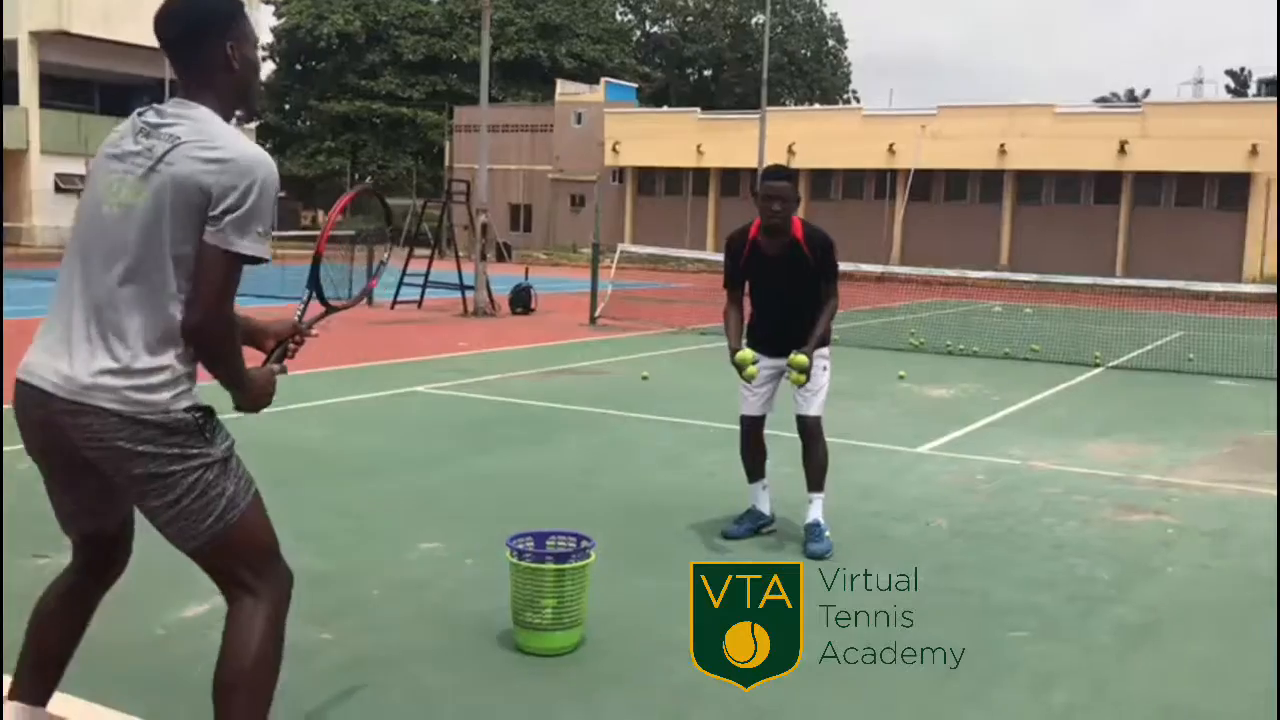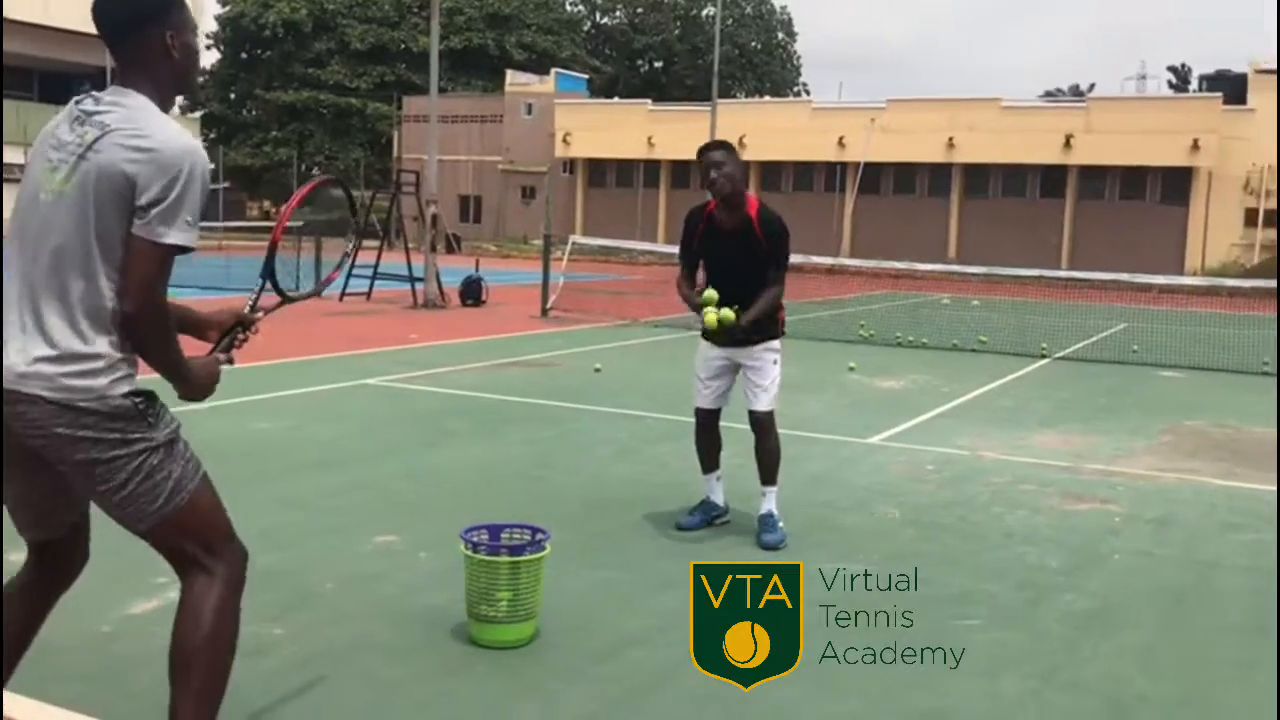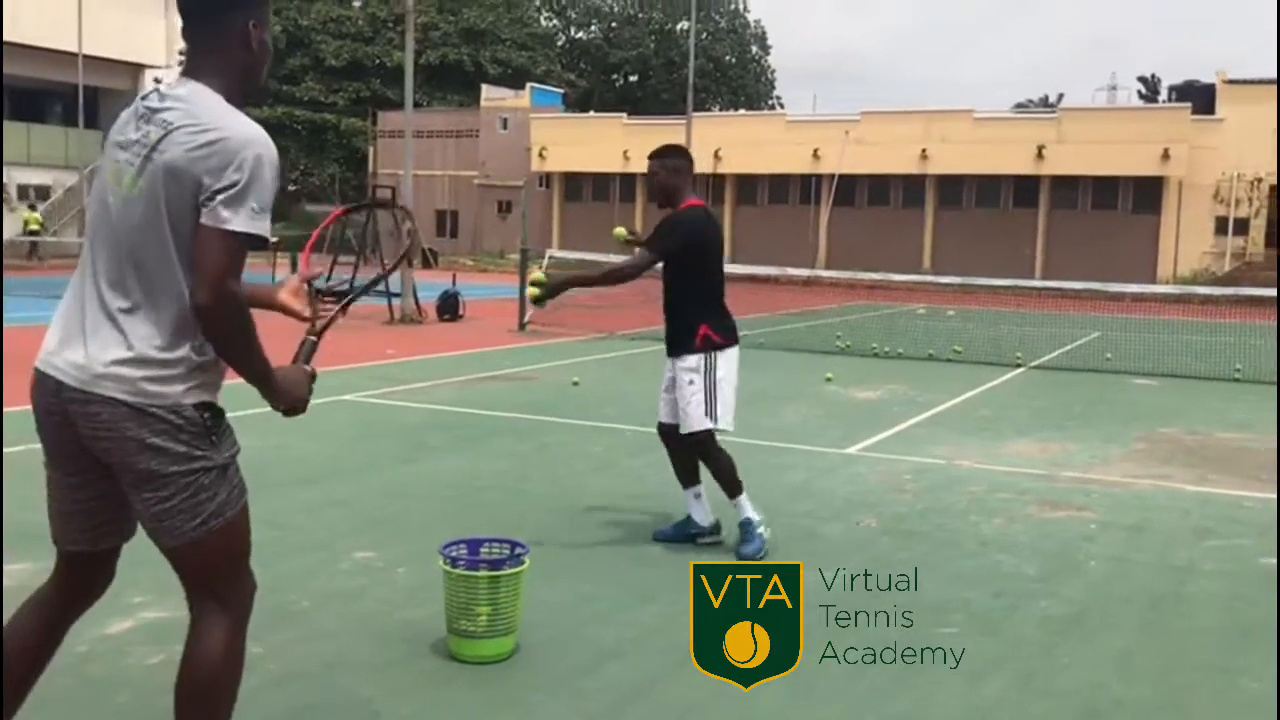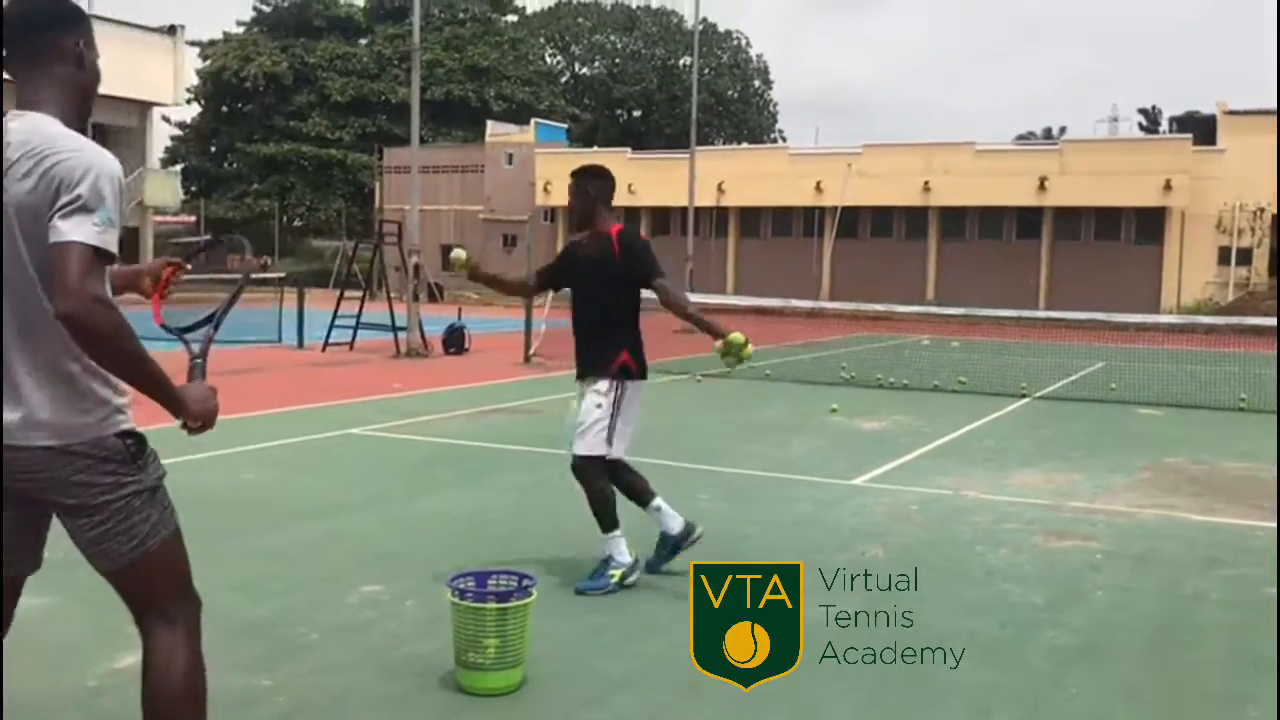
dt=0.7s
person 1, frame 1
left shoulder: (126, 136)
right shoulder: (242, 162)
right elbow: (203, 316)
left wrist: (252, 331)
right wrist: (243, 385)
right hip: (137, 408)
left knee: (98, 558)
right knee: (261, 584)
person 1, frame 2
left shoulder: (69, 123)
right shoulder: (171, 150)
right elbow: (136, 306)
left wrist: (196, 321)
right wrist: (184, 374)
right hip: (83, 395)
right knee: (217, 562)
person 1, frame 3
left shoulder: (138, 116)
right shoulder: (240, 142)
right elbow: (209, 296)
left wrist: (270, 297)
right wrist: (273, 382)
left hip: (64, 381)
right hip: (150, 403)
left knee: (77, 578)
right knee: (224, 598)
person 1, frame 4
right shoulder: (84, 162)
right elbow: (77, 307)
left wrist: (121, 277)
right wrist: (177, 397)
right hip: (79, 439)
right knee: (171, 616)
person 2, frame 1
left shoulder: (817, 242)
right shoulder: (739, 243)
left elbow: (830, 298)
right elbow: (734, 301)
left wrist: (811, 345)
right wrist: (734, 346)
left hip: (808, 345)
right hip: (761, 346)
left knee: (810, 425)
right knee: (750, 423)
left ankle: (815, 519)
right ankle: (760, 508)
person 2, frame 2
left shoulder: (769, 223)
right shoulder: (697, 220)
left elbow: (776, 286)
right elbow: (686, 274)
left wrist: (745, 320)
right wrist: (692, 298)
left hip: (760, 336)
right hip: (714, 335)
left knee: (762, 419)
right knee: (705, 415)
left ankle: (769, 510)
right ankle: (714, 500)
person 2, frame 3
left shoulder: (682, 221)
right shoulder: (698, 219)
left elbow: (631, 269)
left wrist: (567, 281)
right wrist: (645, 245)
left hip: (705, 346)
right hip: (688, 345)
left knee: (699, 438)
right knee: (670, 431)
left ankle: (751, 520)
right ankle: (702, 519)
person 2, frame 4
left shoulder: (627, 244)
right shoulder: (576, 251)
left elbow: (666, 292)
right elbow: (530, 287)
left wrist: (713, 329)
right wrist: (483, 277)
left hip: (617, 372)
right hip: (593, 373)
left knee: (587, 463)
right knee: (607, 462)
left ankle: (621, 560)
right ankle: (674, 525)
